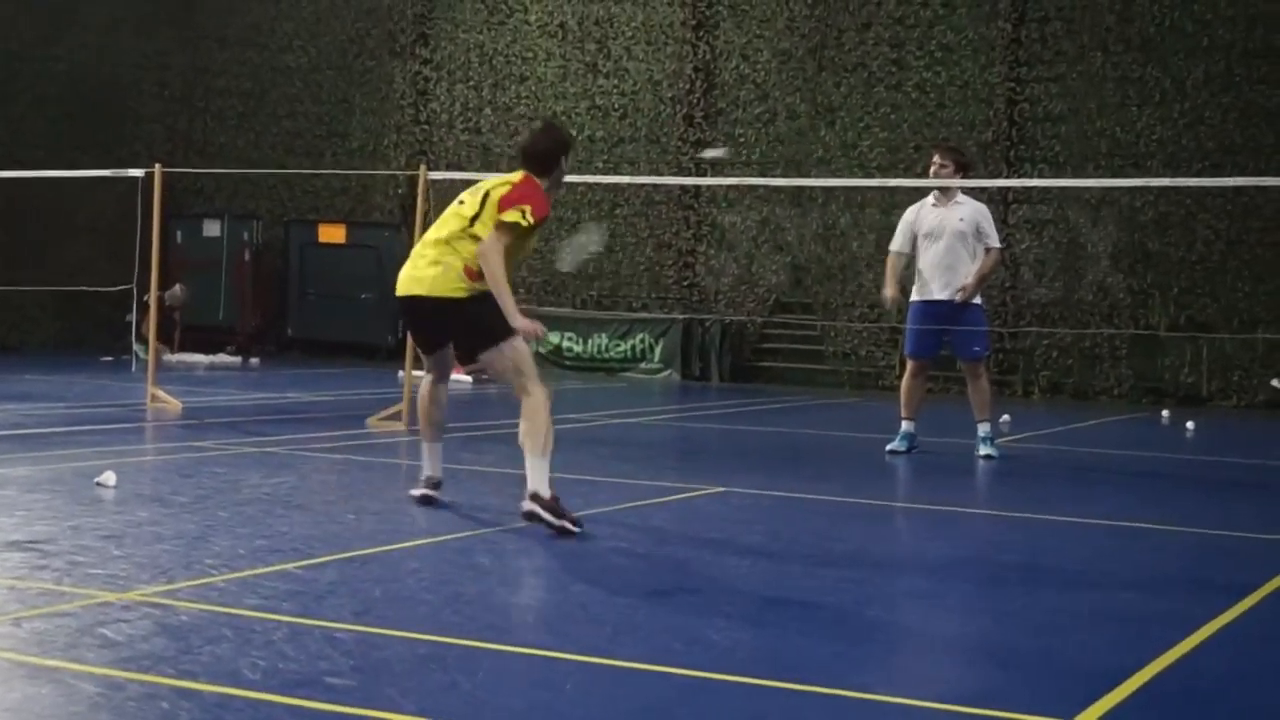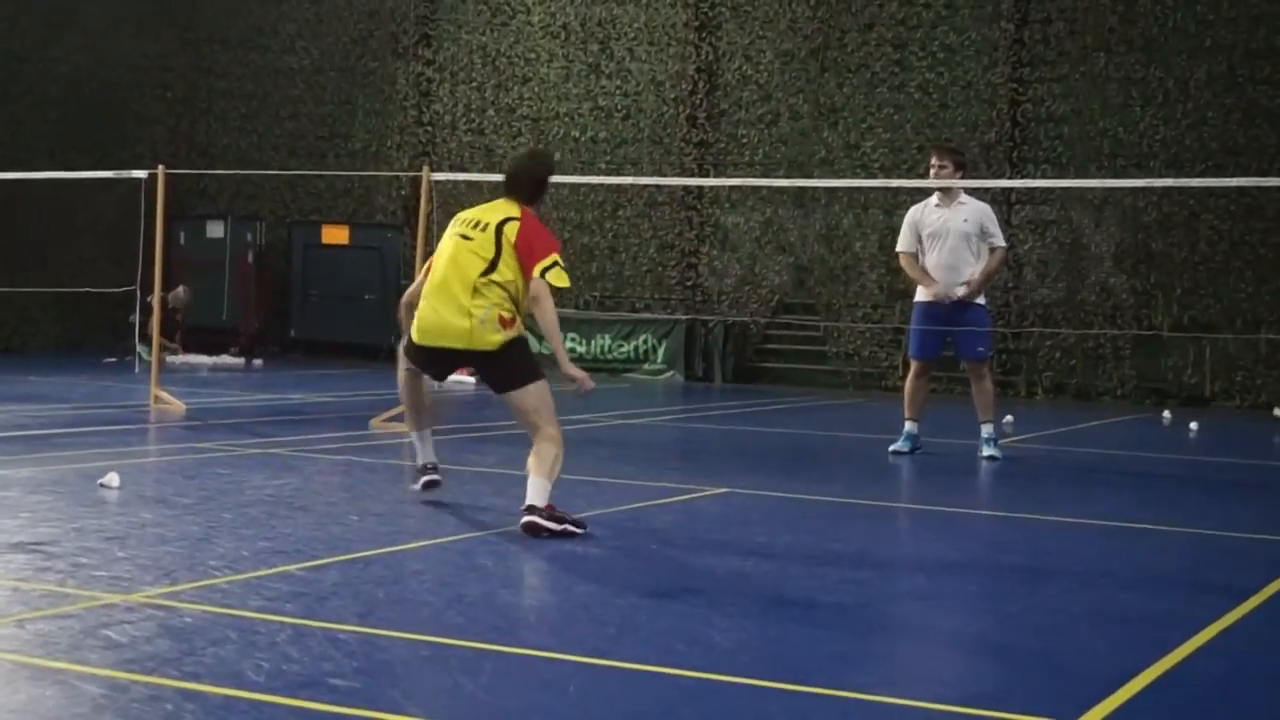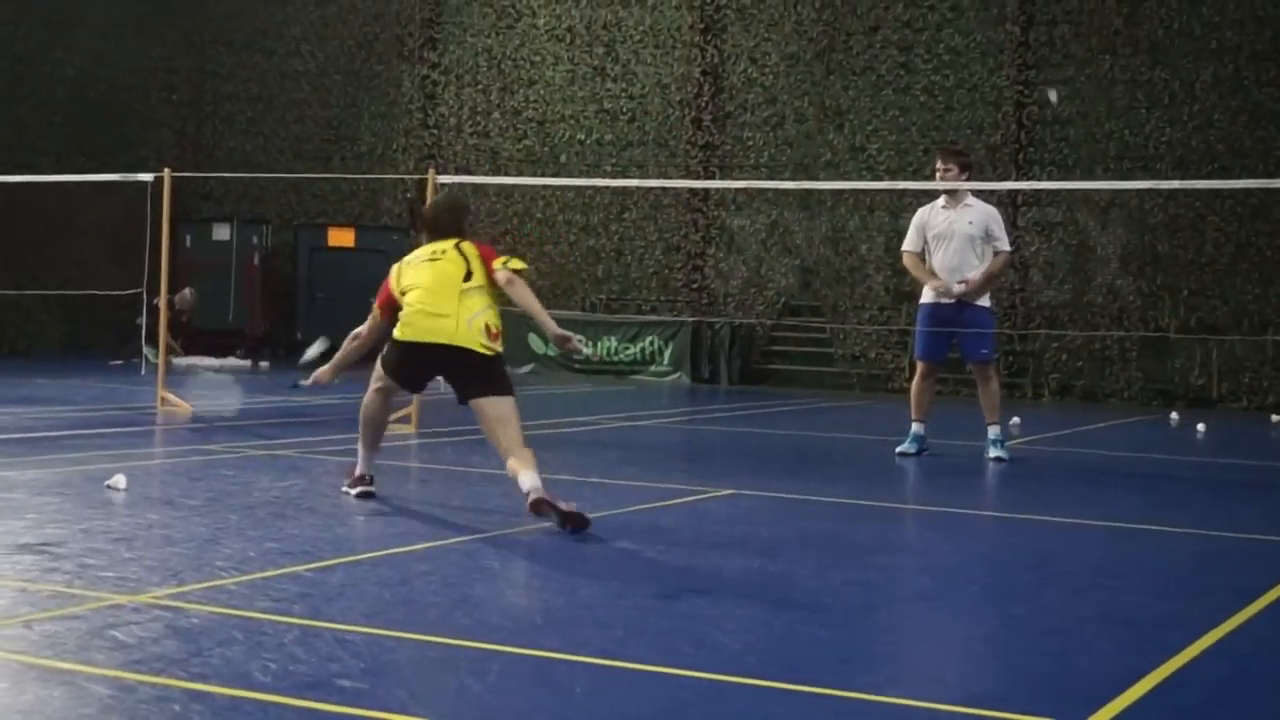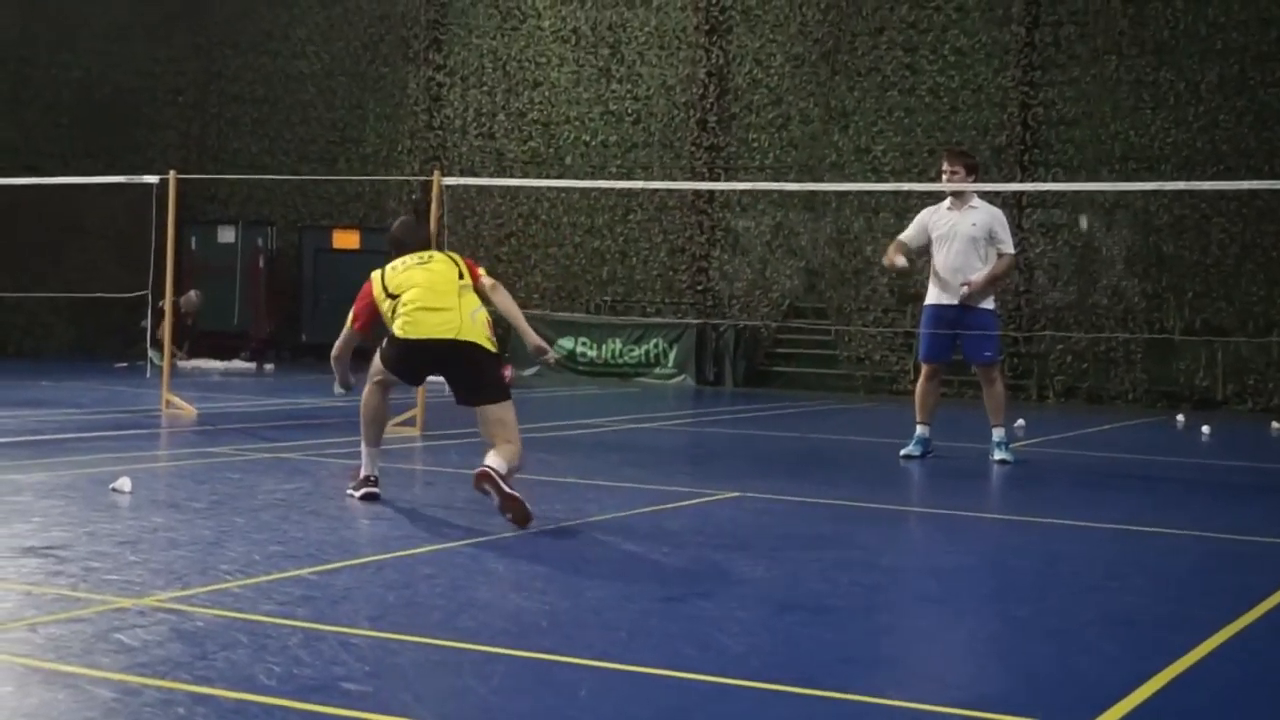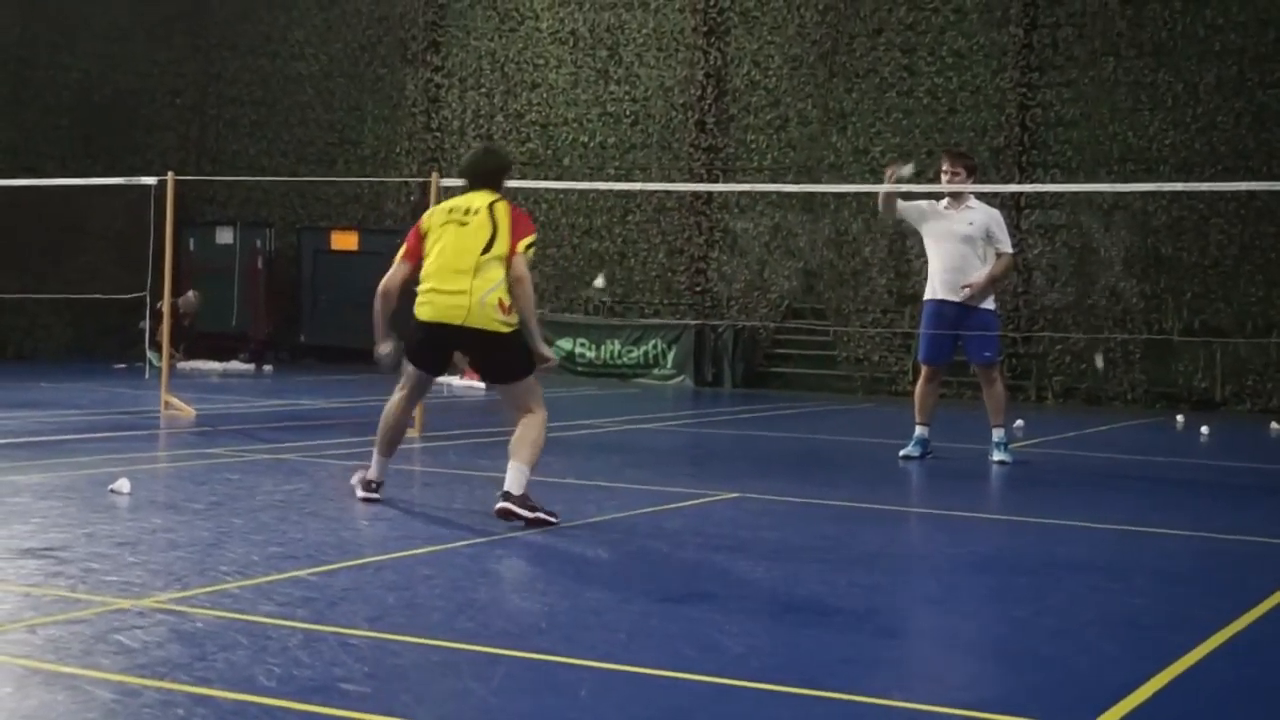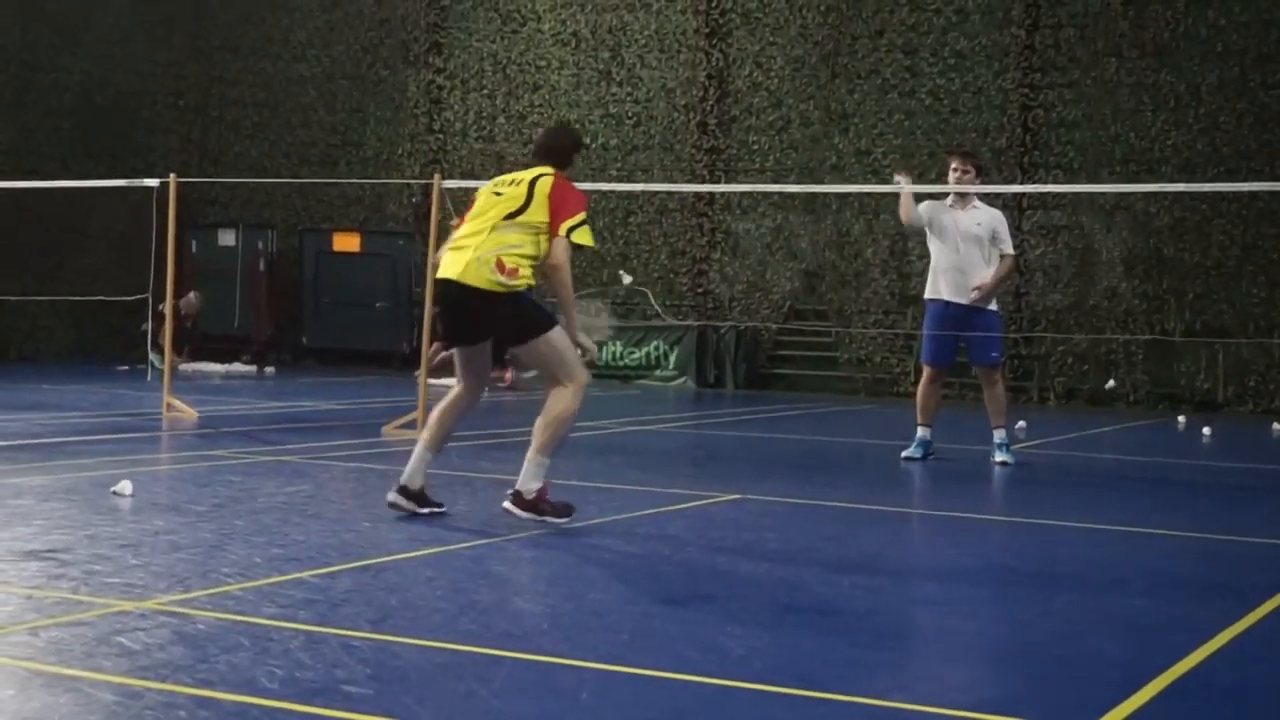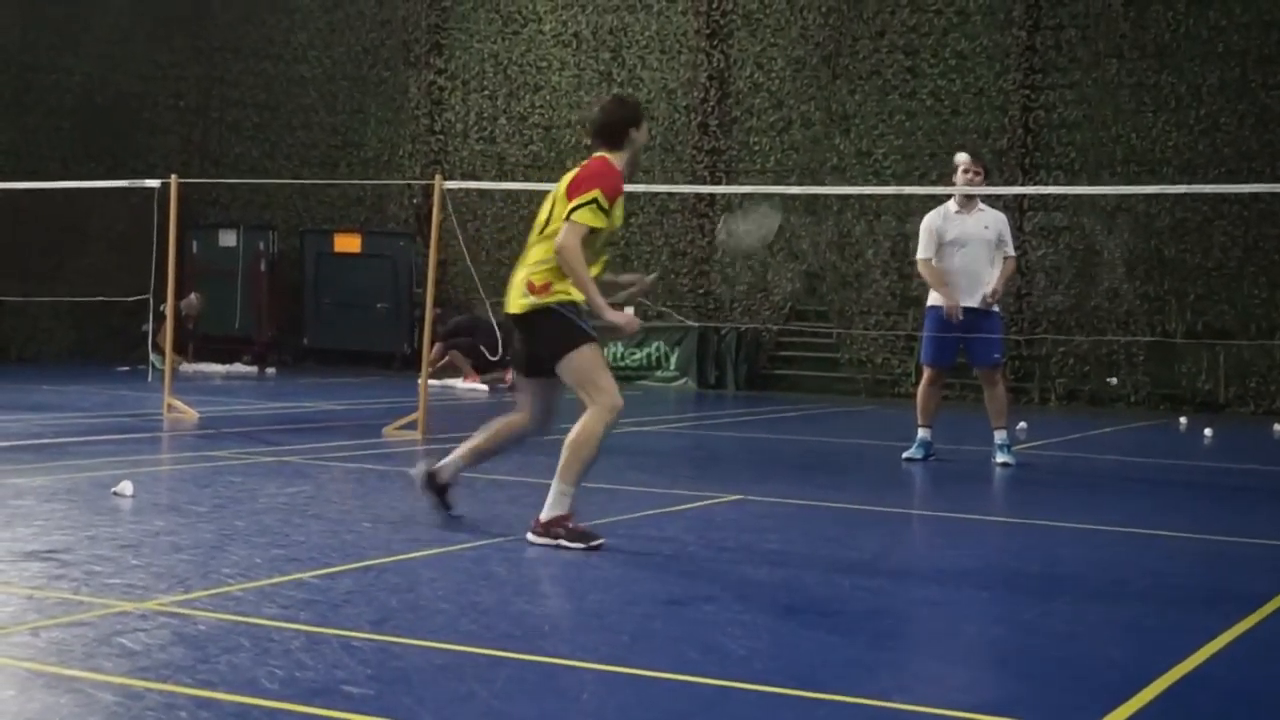
dt=0.2s
person 1, frame 1
left shoulder: (488, 186)
right shoulder: (529, 195)
right elbow: (489, 241)
right wrist: (509, 311)
left hip: (411, 290)
right hip: (454, 294)
left knee: (438, 374)
right knee: (532, 389)
left ankle: (430, 476)
right ankle: (539, 493)
person 1, frame 2
left shoulder: (462, 219)
right shoulder: (534, 232)
left elbow: (413, 293)
right elbow: (539, 294)
left wrist: (406, 331)
right wrist: (563, 361)
left hip: (434, 331)
right hip: (491, 337)
left knee: (409, 361)
right knee: (546, 433)
left ankle: (426, 463)
right ankle: (537, 506)
person 1, frame 3
left shoulder: (403, 268)
right shoulder: (479, 253)
left elbow: (368, 334)
right elbow: (511, 281)
left wrist: (331, 369)
right wrist: (550, 327)
left hip: (415, 336)
right hip: (474, 343)
left knee: (380, 387)
right knee: (512, 448)
left ankle: (363, 475)
right ankle: (537, 494)
person 1, frame 4
left shoulder: (379, 278)
right shoulder: (456, 261)
right elbow: (493, 290)
left wrist: (342, 379)
right wrist: (530, 336)
left hip: (412, 334)
right hip: (471, 341)
left knee: (377, 384)
right knee: (507, 445)
left ankle: (367, 478)
right ankle: (494, 470)
person 1, frame 5
left shoulder: (434, 216)
right shoulder: (514, 215)
left elbow: (388, 287)
right elbow: (518, 275)
left wrist: (382, 341)
right wrist: (536, 342)
left hip: (433, 312)
right hip: (489, 319)
left knee: (408, 392)
right knee: (533, 411)
left ankle: (373, 478)
right ankle: (514, 494)
person 1, frame 6
left shoulder: (496, 186)
right shoulder: (568, 194)
left elbow: (448, 250)
right elbow: (557, 261)
right wrist: (573, 331)
left hip: (452, 280)
right hip: (494, 284)
left knee: (469, 390)
right knee: (572, 381)
left ankle: (409, 487)
right ankle: (527, 492)
person 1, frame 7
left shoulder: (593, 176)
right shoulder: (603, 177)
right elbow: (566, 244)
left wrist: (612, 280)
right wrist: (604, 310)
left hip: (547, 301)
right hip: (546, 299)
left knee: (531, 415)
right knee: (607, 403)
left ankle: (441, 473)
right ankle: (552, 518)
person 2, frame 1
left shoulder: (977, 210)
right shoulder: (915, 212)
left elbow: (993, 251)
right elbow: (897, 252)
left wrist: (975, 282)
right wrist: (891, 284)
left hip: (965, 303)
right hip: (925, 302)
left knee: (974, 368)
right knee: (915, 367)
left ankle: (984, 435)
right ankle: (907, 432)
person 2, frame 2
left shoulder: (980, 210)
right shoulder: (917, 213)
left elbow: (999, 250)
right elbow: (905, 256)
left wrist: (980, 279)
right wrist: (931, 286)
left hip: (970, 304)
right hip: (929, 303)
left knee: (978, 368)
right knee: (919, 367)
left ankle: (988, 436)
right ankle: (910, 433)
person 2, frame 3
left shoulder: (986, 213)
right shoulder: (926, 214)
left elbow: (1003, 255)
right elbow: (910, 253)
left wrist: (980, 280)
right wrist: (930, 281)
left hip: (975, 305)
right hip: (934, 303)
left knee: (984, 370)
right knee: (925, 369)
left ankle: (994, 438)
right ankle: (917, 434)
person 2, frame 4
left shoulder: (992, 215)
right shoulder: (931, 214)
left elbow: (1008, 257)
right elbow: (904, 242)
left wrist: (983, 282)
right wrist: (894, 255)
left hip: (978, 308)
right hip: (937, 305)
left knee: (989, 372)
right knee: (929, 370)
left ankle: (999, 440)
right ankle: (922, 437)
person 2, frame 5
left shoulder: (989, 215)
right shoulder: (927, 211)
left elbow: (1006, 257)
right elbow: (887, 206)
left wrist: (984, 283)
right wrist: (891, 182)
left hip: (978, 307)
right hip: (938, 305)
left knee: (989, 372)
right knee: (929, 371)
left ankle: (998, 441)
right ankle: (921, 437)
person 2, frame 6
left shoulder: (994, 216)
right shoulder: (933, 210)
left elbow: (1008, 257)
right elbow: (907, 218)
left wrist: (992, 283)
right wrist: (906, 187)
left hip: (982, 307)
right hip: (942, 305)
left knee: (991, 374)
right knee: (932, 372)
left ankle: (1000, 442)
right ankle: (923, 439)
person 2, frame 7
left shoulder: (997, 219)
right shoulder: (935, 218)
left elbow: (1009, 258)
right elbow: (924, 263)
left wrist: (999, 285)
right wrist: (946, 295)
left hip: (984, 310)
right hip: (944, 309)
left knee: (991, 375)
right knee: (932, 374)
left ankle: (1001, 443)
right ankle: (923, 440)
